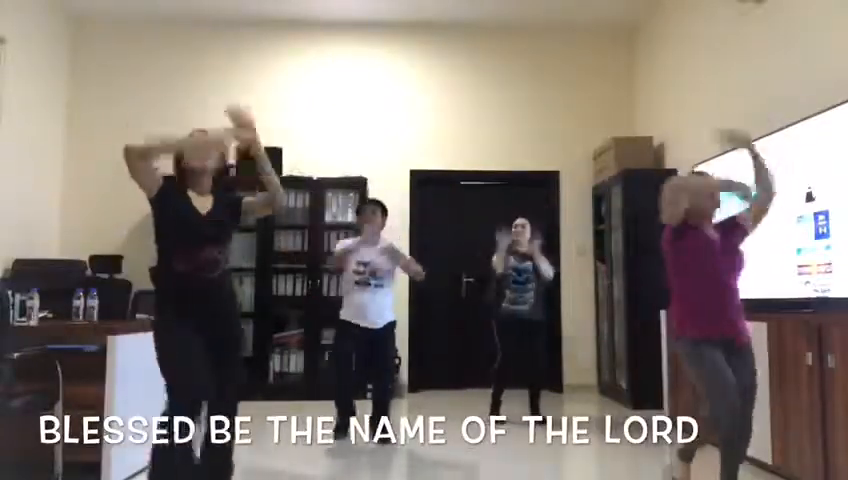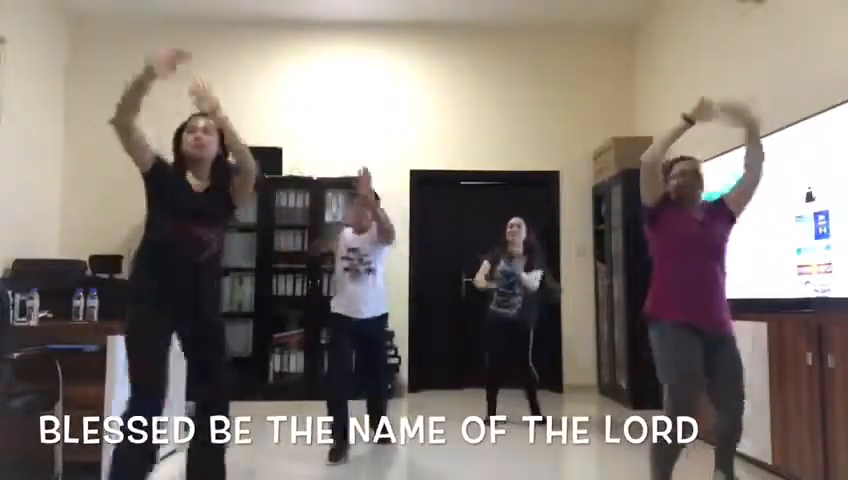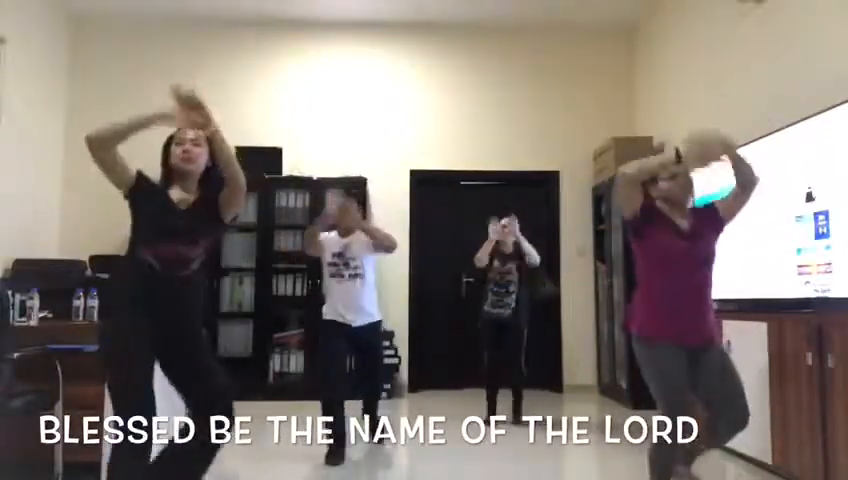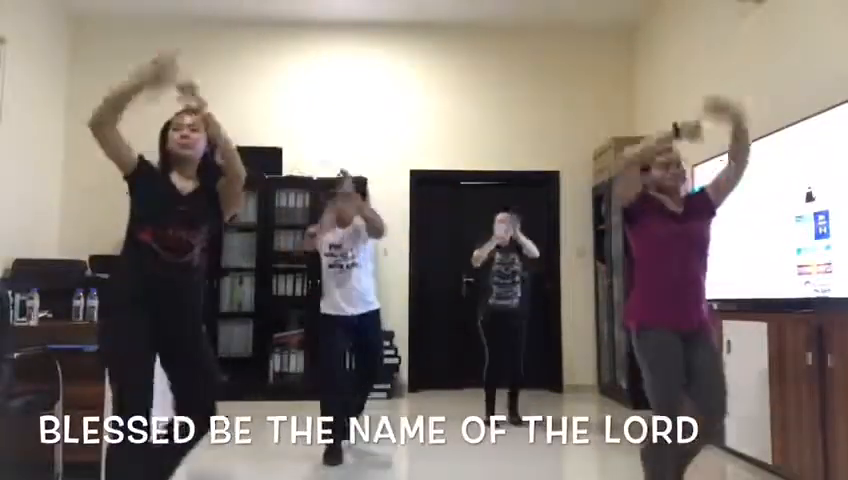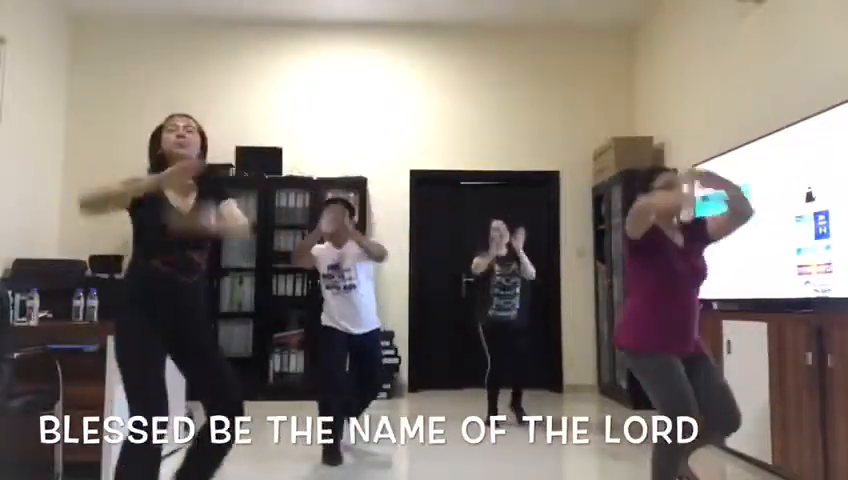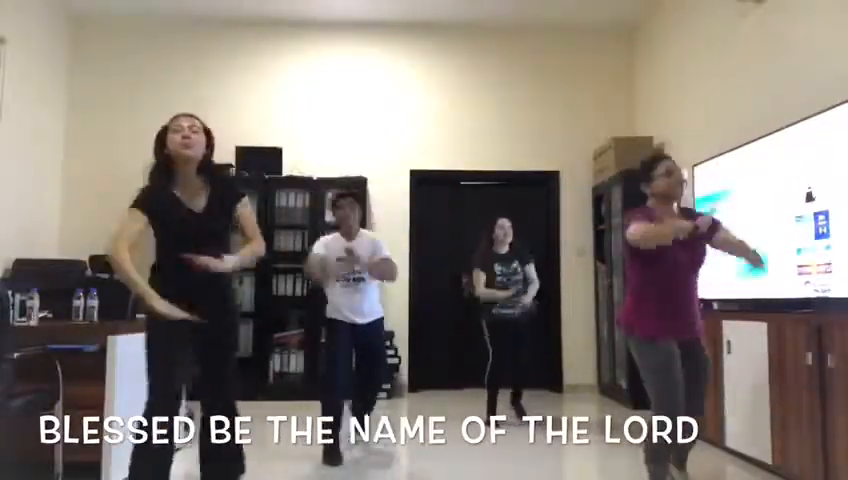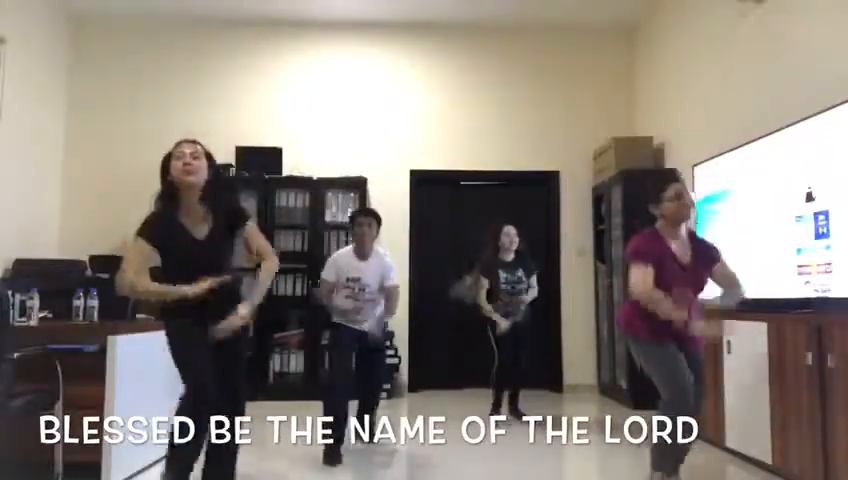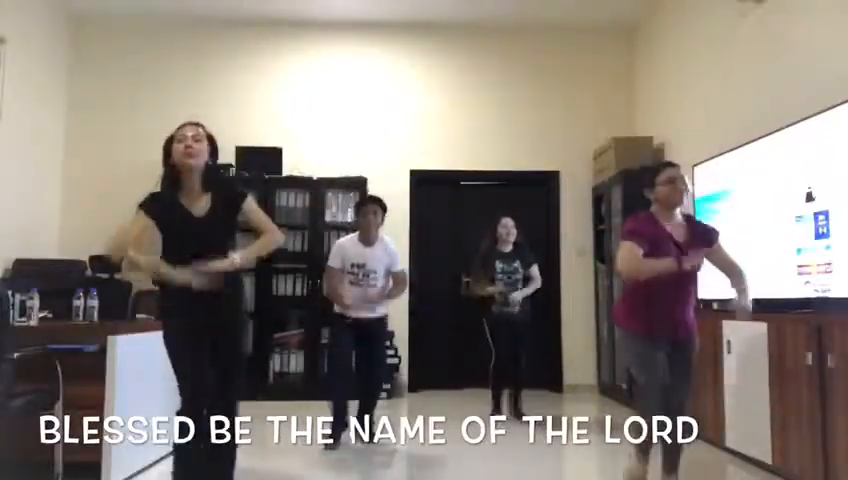
dt=0.2s
person 1, frame 1
left shoulder: (231, 202)
right shoulder: (166, 193)
left elbow: (275, 199)
right elbow: (133, 153)
left wrist: (255, 145)
right wrist: (189, 141)
left hip: (221, 312)
right hip: (175, 312)
left knee: (224, 405)
right knee: (185, 400)
person 1, frame 2
left shoulder: (228, 190)
right shoulder: (162, 175)
left elbow: (248, 168)
right elbow: (123, 119)
left wrist: (219, 112)
right wrist: (149, 75)
left hip: (200, 302)
right hip: (151, 298)
left knee: (213, 403)
right knee: (146, 401)
person 1, frame 3
left shoulder: (217, 204)
right shoulder: (146, 192)
left elbow: (238, 180)
right elbow: (96, 143)
left wrist: (208, 124)
right wrist: (154, 117)
left hip: (183, 323)
right hip: (131, 317)
left knee: (218, 413)
right knee: (135, 422)
person 1, frame 4
left shoulder: (217, 191)
right shoulder: (146, 176)
left elbow: (236, 171)
right elbow: (100, 122)
left wrist: (206, 117)
right wrist: (142, 81)
left hip: (182, 309)
right hip: (130, 306)
left knee: (199, 410)
right knee: (133, 418)
person 1, frame 5
left shoulder: (214, 196)
right shoulder: (142, 192)
left elbow: (240, 226)
right elbow: (88, 202)
left wrist: (206, 220)
right wrist: (155, 181)
left hip: (191, 315)
right hip: (141, 316)
left knee: (228, 407)
right knee: (149, 415)
person 1, frame 6
left shoulder: (226, 190)
right shoulder: (154, 196)
left elbow: (257, 243)
right elbow: (118, 252)
left wrist: (229, 262)
right wrist: (153, 299)
left hip: (217, 309)
right hip: (171, 310)
left knee: (220, 401)
right knee: (163, 402)
person 1, frame 7
left shoulder: (230, 210)
right shoulder: (159, 222)
left elbow: (269, 259)
right elbow: (127, 283)
left wrist: (248, 306)
right wrist: (185, 291)
left hip: (227, 317)
right hip: (184, 315)
left knee: (231, 402)
right knee: (202, 390)
person 1, frame 8
left shoulder: (229, 195)
right shoulder: (160, 202)
left elbow: (274, 235)
right elbow: (120, 250)
left wrist: (234, 260)
right wrist: (171, 273)
left hip: (224, 308)
right hip: (180, 309)
left knee: (224, 400)
right knee: (197, 393)
person 2, frame 1
left shoulder: (729, 232)
right shoulder: (678, 234)
left elbow: (766, 198)
right elbow: (673, 186)
left wrist: (752, 152)
right wrist: (723, 183)
left hip: (734, 337)
right hip: (695, 338)
left knee: (743, 414)
right knee: (728, 407)
person 2, frame 2
left shoulder: (719, 212)
right shoulder: (660, 213)
left elbow: (754, 168)
right elbow: (649, 161)
left wrist: (751, 127)
right wrist: (689, 120)
left hip: (716, 326)
right hip: (672, 325)
left knee: (732, 409)
right knee: (680, 410)
person 2, frame 3
left shoulder: (706, 220)
right shoulder: (645, 221)
left elbow: (748, 185)
right elbow: (625, 175)
left wrist: (730, 150)
right wrist: (678, 156)
left hip: (702, 338)
right hip: (657, 338)
left knee: (734, 415)
right knee: (675, 423)
person 2, frame 4
left shoulder: (699, 204)
right shoulder: (639, 207)
left elbow: (739, 163)
right elbow: (629, 159)
left wrist: (737, 121)
right wrist: (677, 132)
left hip: (696, 324)
right hip: (652, 323)
left knee: (714, 411)
right knee: (667, 413)
person 2, frame 5
left shoulder: (694, 232)
right shoulder: (641, 232)
left elbow: (740, 214)
right elbow: (644, 207)
left wrist: (724, 185)
right wrist: (683, 190)
left hip: (686, 344)
right hip: (646, 346)
left knee: (727, 419)
person 2, frame 6
left shoulder: (699, 220)
right shoulder: (639, 220)
left elbow: (737, 246)
right elbow: (645, 238)
left wrist: (755, 258)
right wrist: (693, 227)
left hip: (688, 328)
right hip: (648, 329)
left knee: (693, 408)
right knee: (667, 410)
person 2, frame 7
left shoulder: (702, 248)
right shoulder: (645, 245)
left elbow: (734, 288)
right elbow: (641, 290)
right wrist: (689, 323)
left hip: (684, 335)
right hip: (647, 334)
left knee: (690, 408)
right knee: (680, 393)
person 2, frame 8
left shoulder: (699, 231)
right shoulder: (639, 226)
left elbow: (733, 270)
right elbow: (626, 266)
left wrist: (743, 296)
right wrist: (680, 263)
left hip: (681, 329)
right hip: (640, 327)
left knee: (677, 403)
right knee: (652, 392)
person 3, frame 1
left shoulder: (391, 249)
right shoulder: (348, 245)
left elbow: (418, 274)
right elbow: (334, 262)
left wrist: (400, 259)
right wrist: (358, 244)
left hip: (382, 325)
right hip: (350, 323)
left knee: (383, 379)
right knee: (342, 377)
left ankle: (377, 426)
right ankle: (344, 420)
person 3, frame 2
left shoulder: (379, 235)
right shoulder: (341, 235)
left elbow: (389, 231)
left wrist: (370, 195)
right wrist: (346, 223)
left hip: (375, 317)
right hip: (343, 316)
left knee: (377, 376)
right knee: (338, 378)
left ankle: (377, 426)
right ankle: (340, 439)
person 3, frame 3
left shoulder: (368, 239)
right shoulder: (326, 240)
left elbow: (390, 245)
right elbow: (308, 246)
left wrist: (361, 224)
right wrist: (326, 218)
left hip: (369, 321)
right hip: (334, 322)
left knee: (373, 378)
right knee: (332, 384)
left ankle: (371, 420)
right ankle: (336, 444)
person 3, frame 4
left shoulder: (364, 227)
right shoulder: (323, 233)
left elbow: (379, 228)
right elbow: (307, 243)
left wrist: (354, 196)
right wrist: (322, 225)
left hip: (367, 313)
right hip: (333, 315)
left knee: (370, 371)
right knee: (332, 379)
left ankle: (348, 413)
right ankle: (334, 442)
person 3, frame 5
left shoulder: (362, 244)
right shoulder: (319, 249)
left elbow: (381, 255)
right elbow: (298, 259)
left wrist: (352, 234)
right wrist: (318, 233)
left hip: (367, 329)
right hip: (333, 329)
left knee: (371, 384)
right knee: (331, 385)
left ankle: (343, 417)
right ankle: (331, 444)
person 3, frame 6
left shoulder: (373, 241)
right shoulder: (325, 243)
left elbow: (391, 274)
right elbow: (311, 269)
left wrist: (363, 263)
right wrist: (326, 273)
left hip: (371, 321)
right hip: (339, 320)
left knee: (373, 376)
right knee: (335, 380)
left ankle: (359, 418)
right ankle: (332, 442)
person 3, frame 7
left shoulder: (384, 261)
right shoulder: (338, 258)
left elbow: (391, 300)
right elbow: (323, 294)
left wrist: (379, 322)
right wrist: (342, 311)
left hip: (372, 330)
right hip: (343, 326)
left knee: (373, 380)
right knee: (338, 380)
left ankle: (365, 423)
right ankle: (334, 443)
person 3, frame 8
left shoulder: (389, 249)
right shoulder: (342, 245)
left elbow: (401, 284)
right elbow: (331, 283)
left wrist: (380, 297)
right wrist: (345, 305)
left hip: (374, 318)
right hip: (344, 317)
left knee: (373, 372)
right knee: (338, 368)
left ankle: (365, 421)
right ankle: (339, 423)
person 4, frame 1
left shoulder: (539, 256)
right shoulder: (505, 253)
left elbow: (549, 275)
right elbow: (497, 268)
left wrist: (536, 255)
right wrist: (501, 249)
left hip: (533, 318)
right hip: (506, 317)
left knee: (535, 363)
right knee: (505, 361)
left ankle: (535, 411)
right ankle: (494, 410)
person 4, frame 2
left shoulder: (534, 256)
right shoulder: (495, 255)
left elbow: (534, 285)
right elbow: (478, 279)
left wrist: (520, 272)
right wrist: (488, 284)
left hip: (522, 320)
right hip: (496, 319)
left knee: (525, 363)
right knee: (494, 363)
left ankle: (535, 410)
right ankle: (491, 412)
person 4, frame 3
left shoulder: (522, 255)
right shoulder: (491, 252)
left elbow: (536, 261)
right elbow: (478, 262)
left wrist: (519, 237)
right wrist: (491, 239)
left hip: (515, 319)
right hip: (490, 318)
left knee: (515, 362)
right knee: (492, 363)
left ankle: (517, 411)
right ankle: (491, 412)
person 4, frame 4
left shoulder: (519, 248)
right shoulder: (487, 249)
left elbow: (535, 254)
right elbow: (475, 261)
left wrist: (518, 234)
right wrist: (495, 239)
left hip: (516, 314)
right hip: (491, 314)
left knee: (516, 360)
right knee: (493, 359)
left ankle: (513, 409)
right ankle: (490, 411)
person 4, frame 5
left shoulder: (516, 257)
right shoulder: (483, 257)
left elbow: (531, 275)
right elbow: (477, 269)
left wrist: (519, 250)
right wrist: (494, 251)
left hip: (516, 321)
right hip: (491, 321)
left knee: (519, 362)
right knee: (495, 363)
left ankle: (516, 402)
right ankle: (492, 412)
person 4, frame 6
left shoulder: (521, 255)
right shoulder: (484, 257)
left elbow: (534, 281)
right elbow: (479, 291)
left wrist: (529, 296)
right wrist: (505, 294)
left hip: (519, 318)
right hip: (494, 318)
left knee: (520, 359)
right knee: (497, 359)
left ankle: (516, 401)
right ankle: (491, 412)
person 4, frame 7
left shoulder: (525, 262)
right shoulder: (489, 264)
left elbow: (534, 288)
right elbow: (481, 298)
left wrist: (525, 298)
right wrist: (497, 318)
left hip: (521, 321)
right hip: (498, 322)
left knee: (519, 361)
right knee: (503, 359)
left ankle: (513, 405)
right ankle: (496, 407)
person 4, frame 8
left shoulder: (524, 254)
right shoulder: (486, 255)
left elbow: (537, 281)
right elbow: (477, 284)
left wrist: (521, 293)
right wrist: (491, 289)
left hip: (520, 316)
right hip: (496, 315)
left knee: (518, 358)
right knee: (500, 357)
left ankle: (516, 405)
right ankle: (496, 406)
